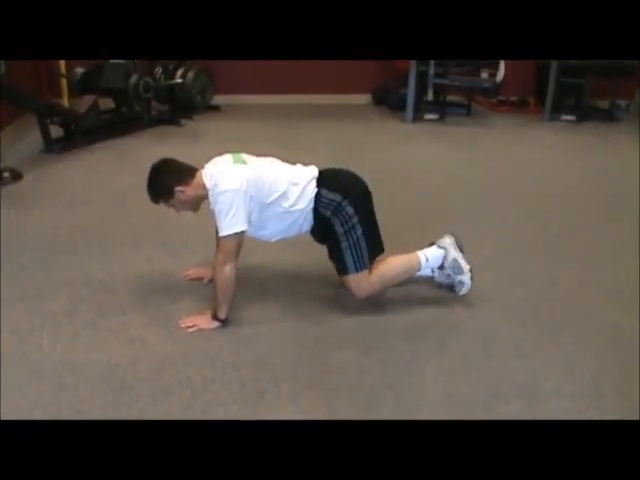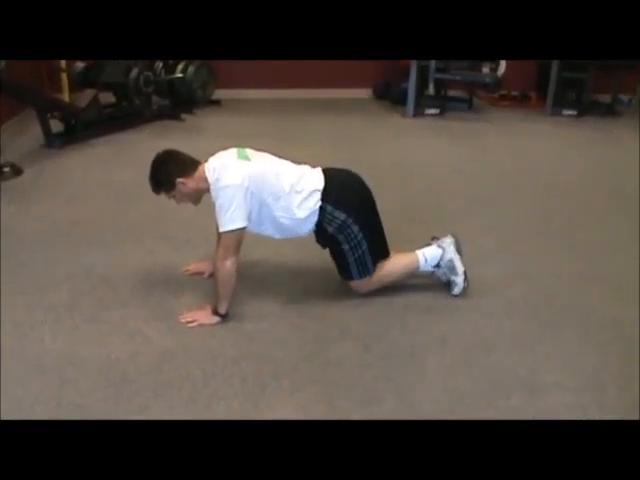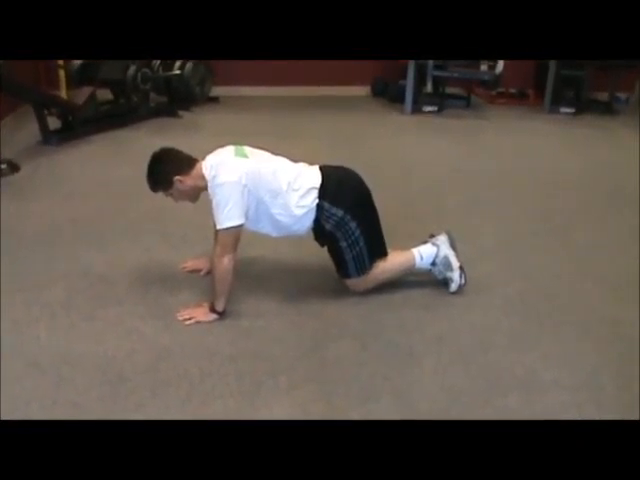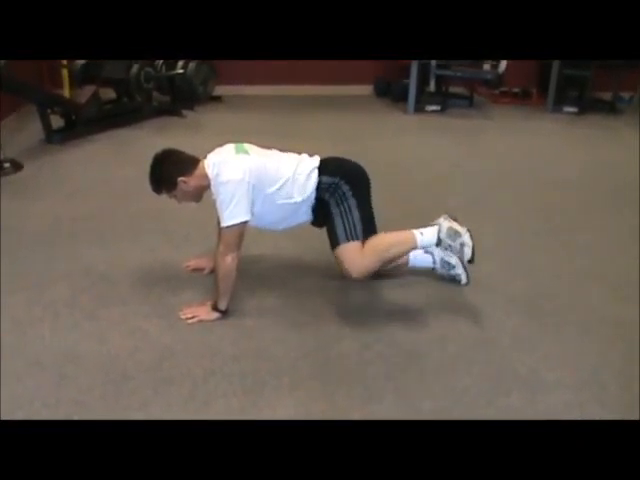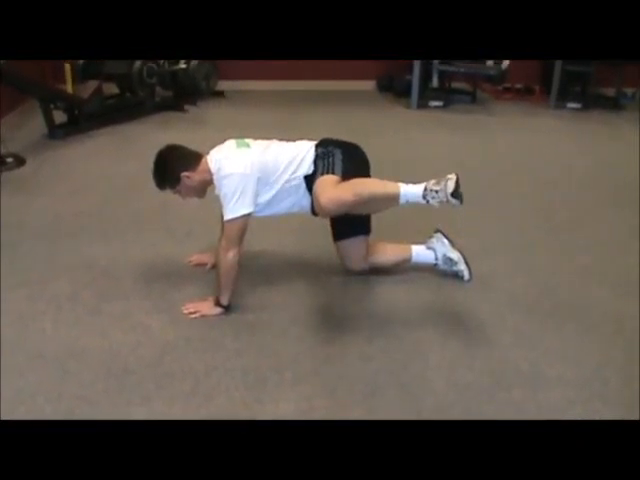
dt=0.5s
person 1, frame 1
left shoulder: (225, 189)
right shoulder: (215, 171)
left elbow: (228, 260)
right elbow: (225, 237)
left wrist: (217, 316)
right wrist: (214, 269)
left hip: (335, 200)
right hip: (326, 196)
left knee: (363, 287)
right knee: (357, 270)
left ankle: (438, 255)
right ankle: (435, 262)
person 1, frame 2
left shoulder: (227, 184)
right shoulder: (220, 164)
left elbow: (229, 254)
right elbow: (226, 234)
left wrist: (218, 311)
right wrist: (215, 263)
left hip: (337, 207)
right hip: (331, 191)
left knee: (364, 282)
right knee: (366, 266)
left ankle: (436, 255)
right ankle: (435, 256)
person 1, frame 3
left shoulder: (224, 182)
right shoulder: (218, 163)
left elbow: (227, 253)
right elbow: (223, 234)
left wrist: (215, 309)
right wrist: (212, 260)
left hip: (335, 204)
right hip: (329, 188)
left knee: (359, 281)
right knee: (359, 265)
left ankle: (432, 253)
right ankle: (433, 253)
person 1, frame 4
left shoulder: (227, 180)
right shoulder: (219, 161)
left elbow: (230, 250)
right elbow: (227, 230)
left wrist: (218, 307)
right wrist: (215, 259)
left hip: (334, 184)
right hip: (325, 183)
left knee: (357, 265)
right knee: (360, 259)
left ankle: (437, 234)
right ankle: (434, 255)
person 1, frame 5
left shoulder: (232, 173)
right shoulder: (220, 158)
left elbow: (232, 246)
left wrist: (220, 302)
right wrist: (218, 254)
left hip: (333, 157)
right hip: (324, 165)
left knee: (328, 202)
right knee: (356, 262)
left ankle: (424, 191)
right ankle: (434, 252)
